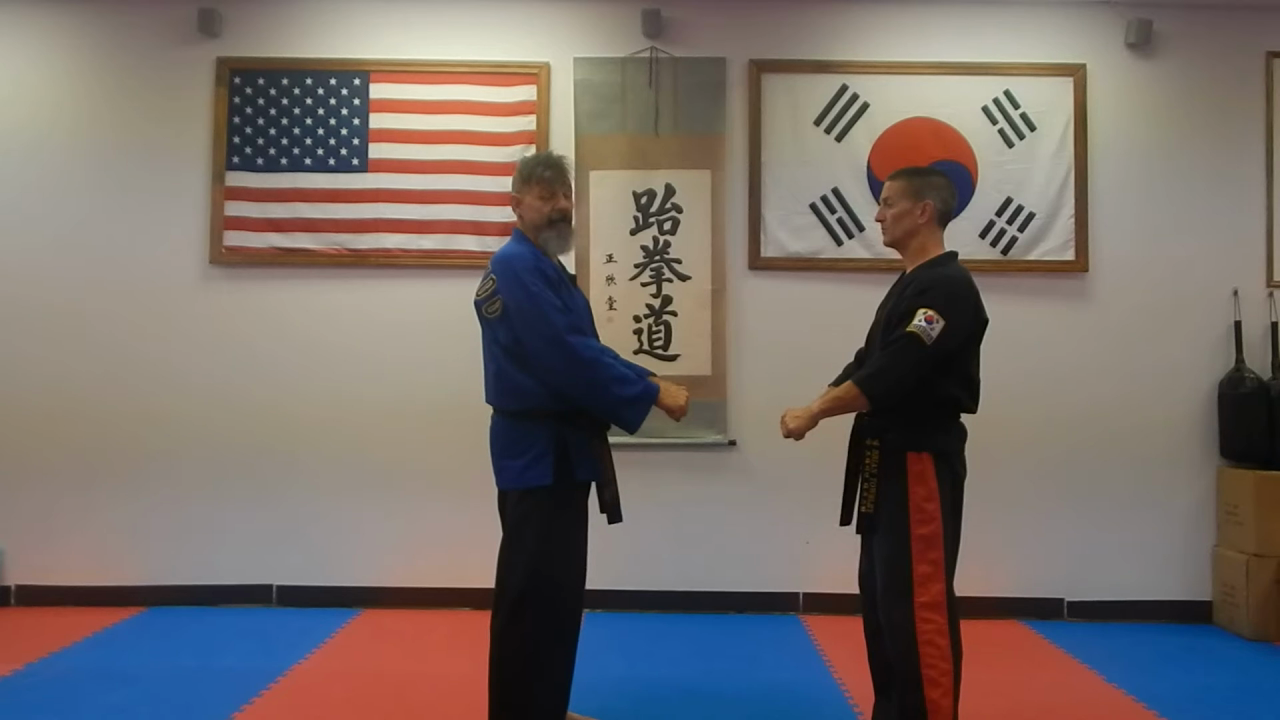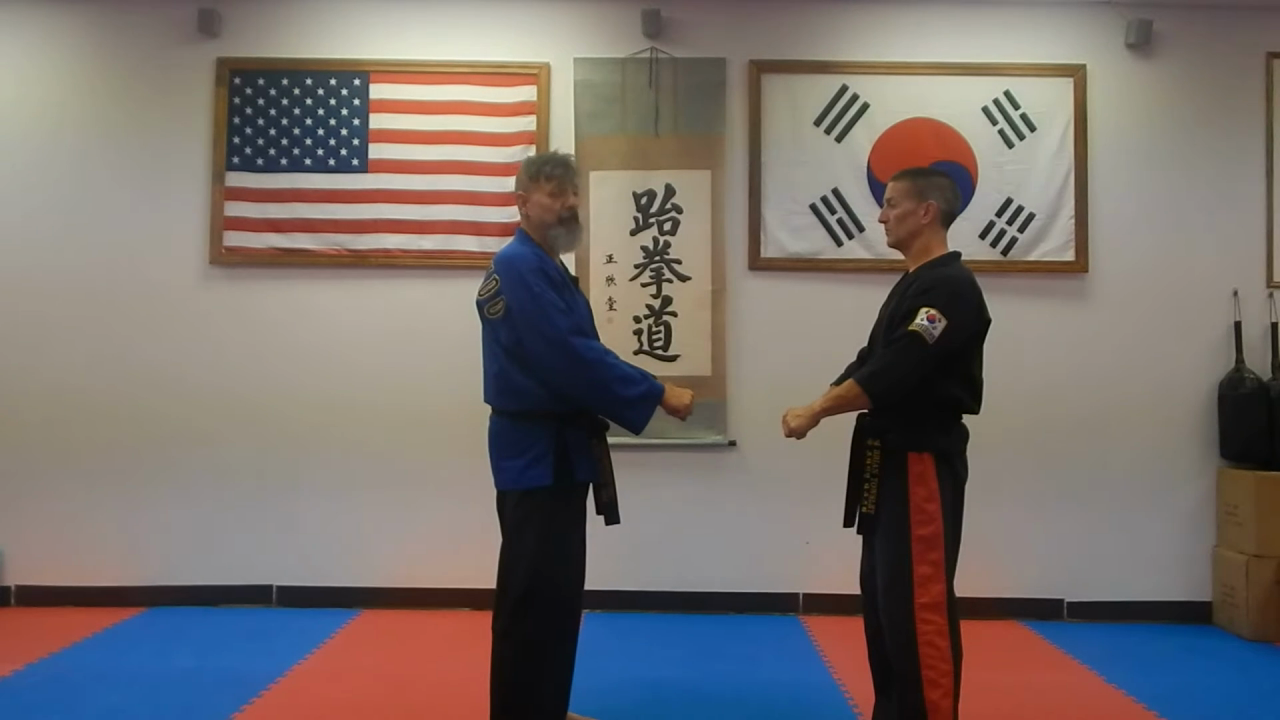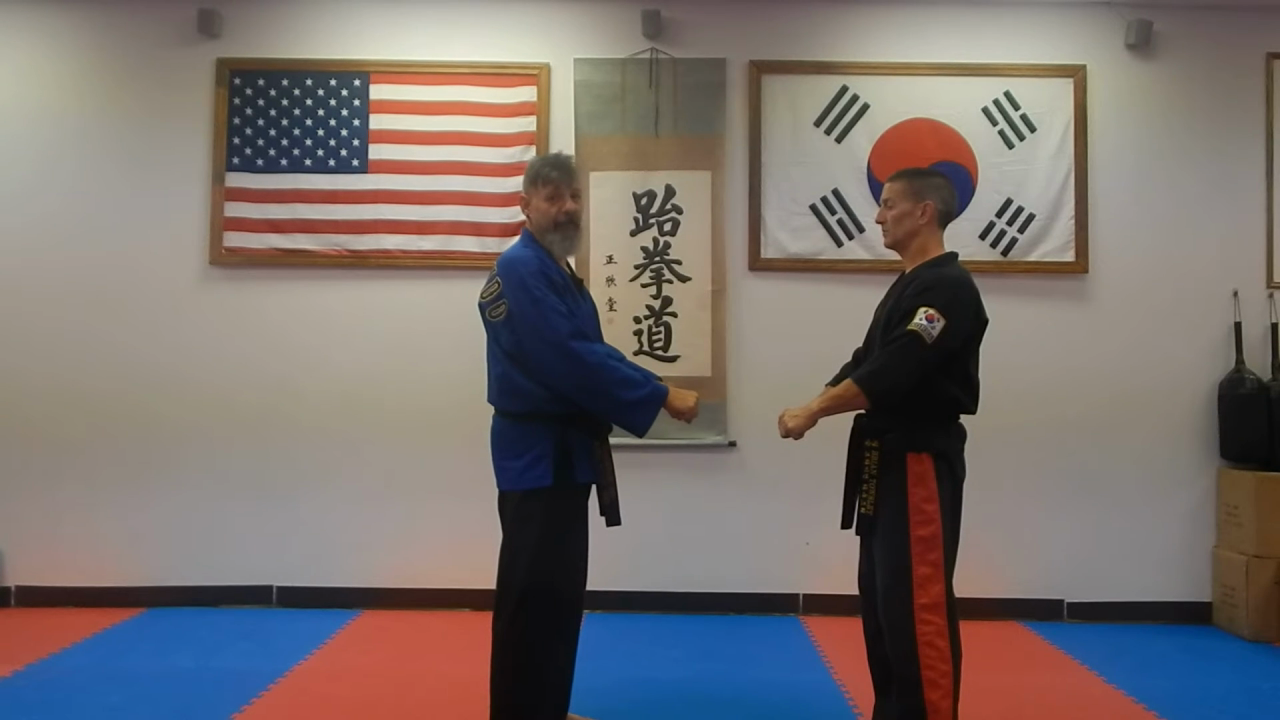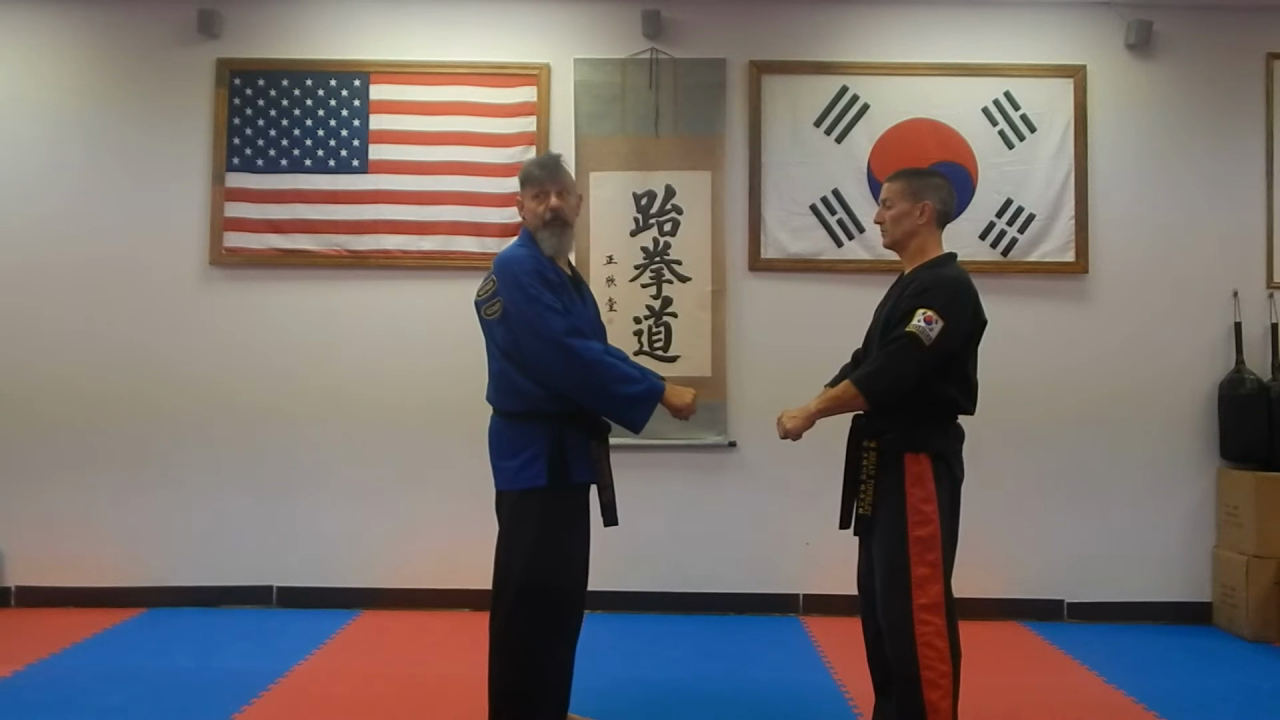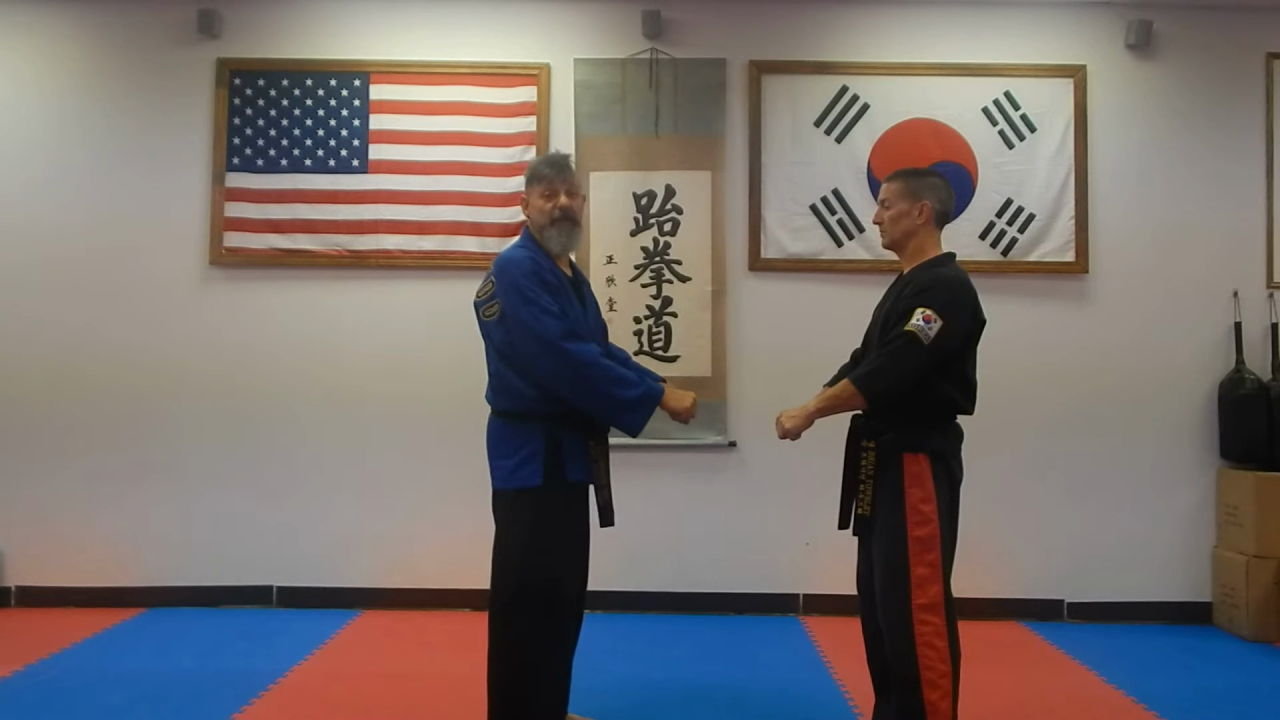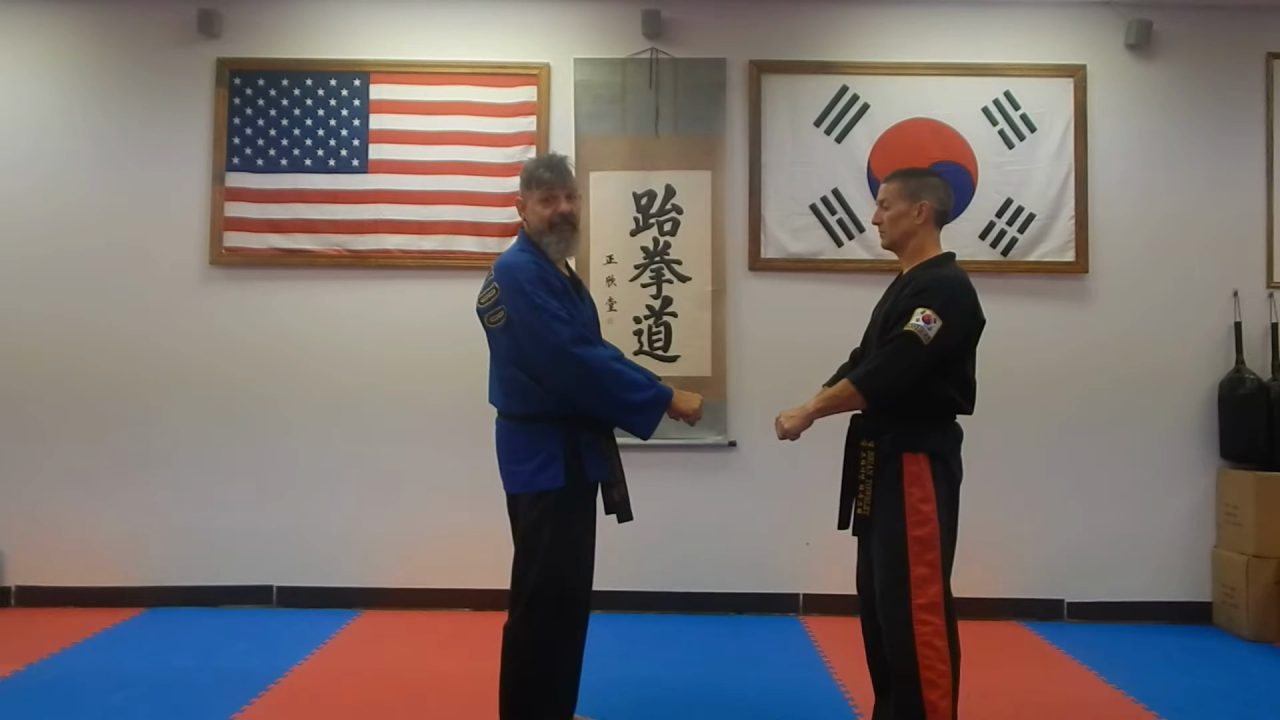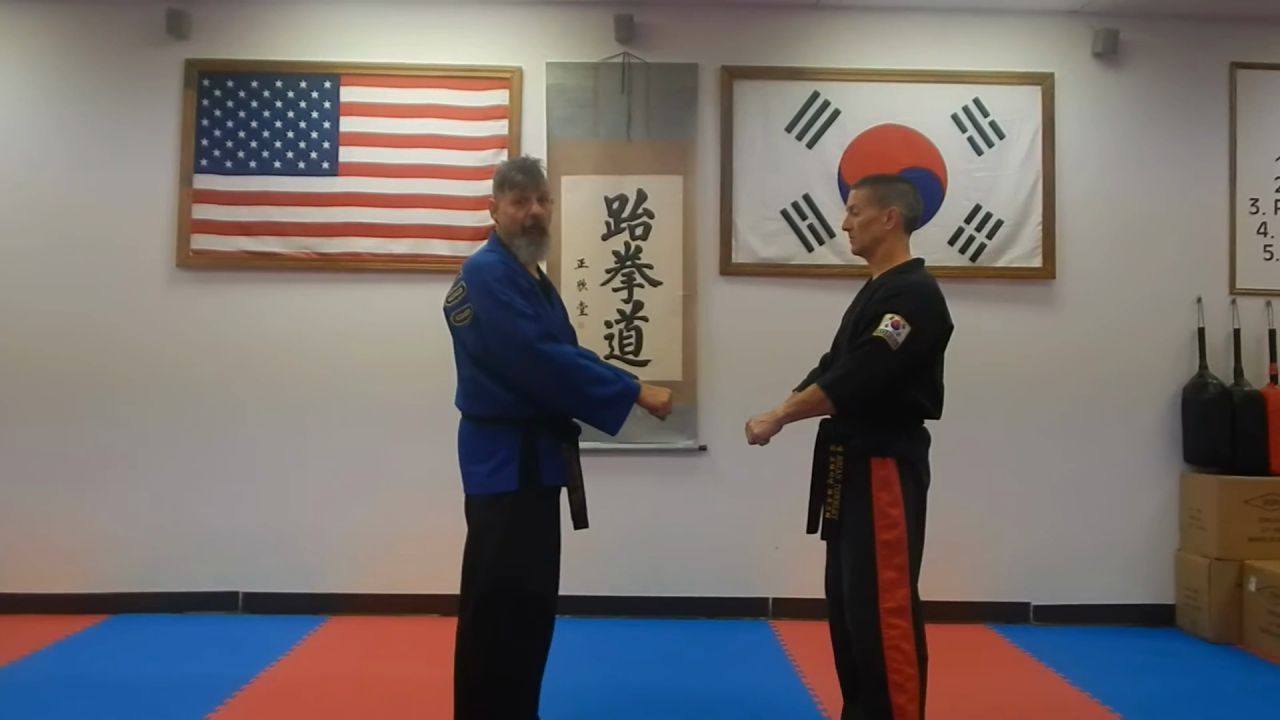
dt=0.7s
person 1, frame 1
left shoulder: (544, 267)
right shoulder: (517, 268)
left elbow: (585, 349)
right elbow: (569, 356)
left wrist: (648, 379)
right wrist: (651, 396)
left hip: (556, 448)
right hip: (539, 451)
left knee: (557, 587)
right knee: (534, 592)
person 1, frame 2
left shoulder: (545, 267)
right shoulder: (519, 268)
left elbow: (582, 352)
right elbow: (573, 358)
left wrist: (649, 386)
right wrist: (656, 394)
left hip: (556, 448)
right hip: (537, 452)
left knee: (556, 589)
right knee: (534, 593)
person 1, frame 3
left shoulder: (556, 270)
right shoulder: (521, 270)
left elbow: (593, 351)
right elbow: (573, 360)
left wrist: (655, 386)
right wrist: (660, 397)
left hip: (561, 449)
right hip: (538, 452)
left knee: (559, 590)
right knee: (535, 594)
person 1, frame 4
left shoulder: (564, 273)
right shoulder: (516, 269)
left elbow: (595, 349)
right elbow: (570, 358)
left wrist: (657, 385)
right wrist: (658, 393)
left hip: (566, 448)
right hip: (536, 452)
left knee: (562, 591)
right knee: (531, 595)
person 1, frame 5
left shoulder: (568, 274)
right shoulder: (516, 270)
left elbow: (600, 350)
right elbow: (567, 360)
left wrist: (659, 385)
right wrist: (656, 397)
left hip: (567, 449)
right hip: (533, 454)
left knee: (563, 591)
right knee: (529, 596)
person 1, frame 6
left shoulder: (557, 272)
right shoulder: (518, 273)
left elbow: (593, 351)
right elbow: (576, 362)
left wrist: (656, 389)
right wrist: (664, 399)
left hip: (567, 448)
right hip: (544, 452)
left knee: (566, 591)
right knee: (546, 595)
person 1, frame 7
left shoulder: (531, 278)
right shoulder: (486, 275)
left elbow: (566, 352)
right elbow: (542, 360)
left wrist: (630, 385)
right wrist: (633, 393)
left hip: (535, 452)
right hip: (504, 458)
left knee: (533, 598)
right knee: (497, 601)
person 2, frame 1
left shoulder: (947, 289)
right shoulder: (910, 286)
left elbow: (891, 376)
right elbow: (867, 365)
left wrist: (814, 414)
right wrist: (813, 409)
left hip: (922, 463)
right hip: (890, 459)
left knee: (918, 599)
right knee: (882, 593)
person 2, frame 2
left shoulder: (950, 289)
right shoulder: (912, 285)
left elbow: (892, 375)
right elbow: (870, 365)
left wrist: (815, 412)
right wrist: (814, 409)
left hip: (923, 463)
right hip: (891, 459)
left knee: (918, 600)
right knee: (883, 593)
person 2, frame 3
left shoulder: (947, 289)
right shoulder: (908, 286)
left elbow: (890, 375)
right elbow: (865, 365)
left wrist: (813, 412)
right wrist: (811, 408)
left hip: (921, 463)
right hip: (889, 459)
left knee: (917, 600)
right knee: (882, 594)
person 2, frame 4
left shoulder: (947, 289)
right shoulder: (908, 287)
left elbow: (889, 376)
right elbow: (865, 365)
left wrist: (810, 413)
right wrist: (810, 410)
left hip: (920, 464)
right hip: (887, 460)
left knee: (917, 602)
right knee: (881, 596)
person 2, frame 5
left shoulder: (945, 289)
right shoulder: (906, 286)
left elbow: (887, 374)
right elbow: (864, 365)
left wrist: (809, 413)
right wrist: (810, 408)
left hip: (919, 463)
right hip: (886, 459)
left knee: (916, 602)
right knee: (880, 596)
person 2, frame 6
left shoulder: (945, 289)
right shoulder: (905, 286)
left elbow: (886, 375)
right elbow: (863, 365)
left wrist: (808, 413)
right wrist: (809, 409)
left hip: (918, 463)
right hip: (885, 459)
left knee: (916, 602)
right knee: (880, 595)
person 2, frame 7
left shoulder: (914, 295)
right shoulder: (876, 292)
left elbow: (856, 380)
right elbow: (833, 371)
left wrist: (778, 418)
right wrist: (779, 414)
left hip: (886, 467)
right hip: (855, 462)
left knee: (883, 605)
right knee: (849, 599)
